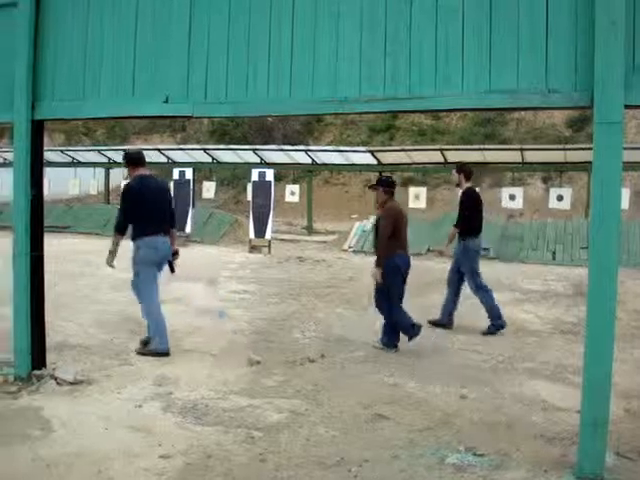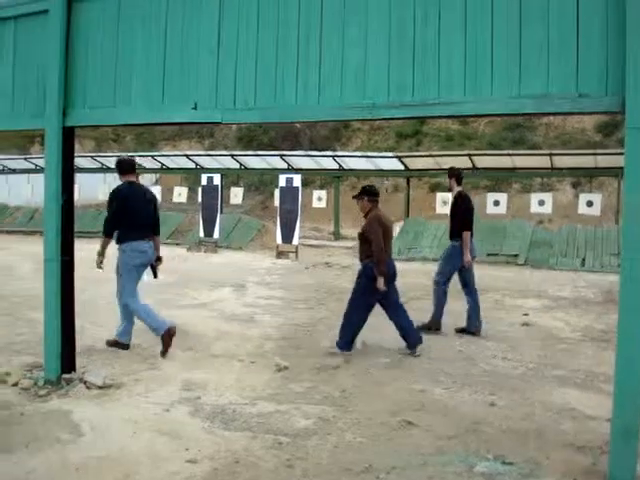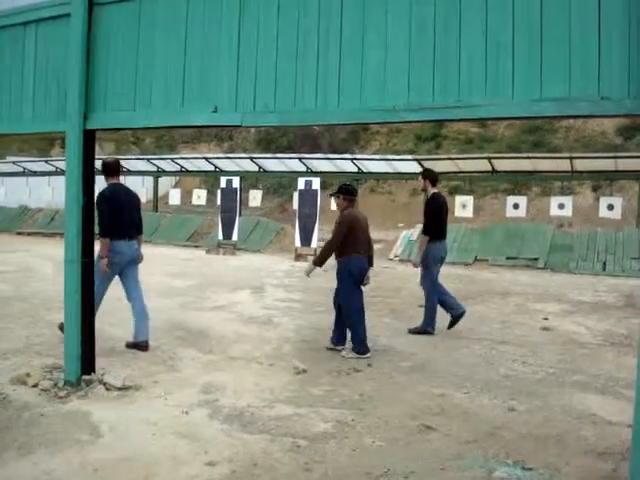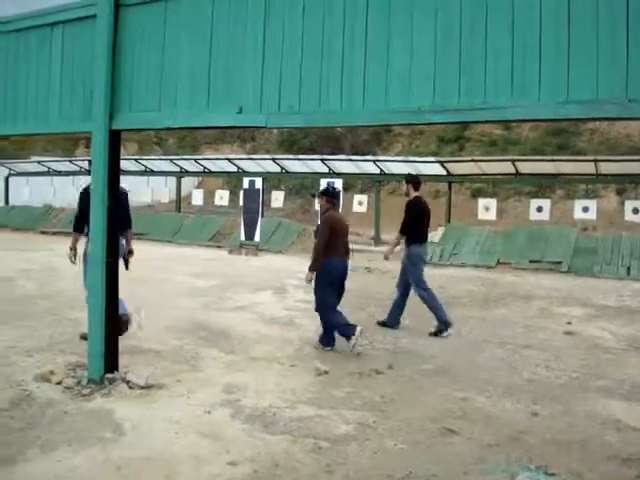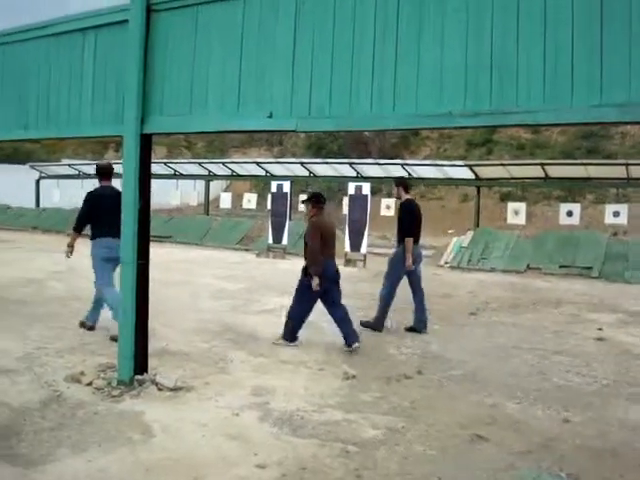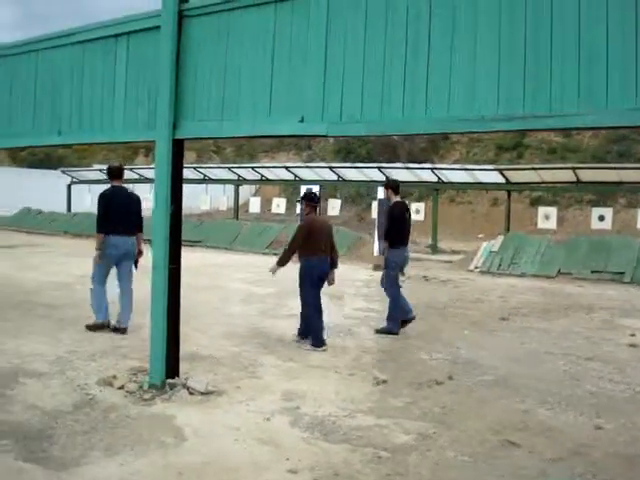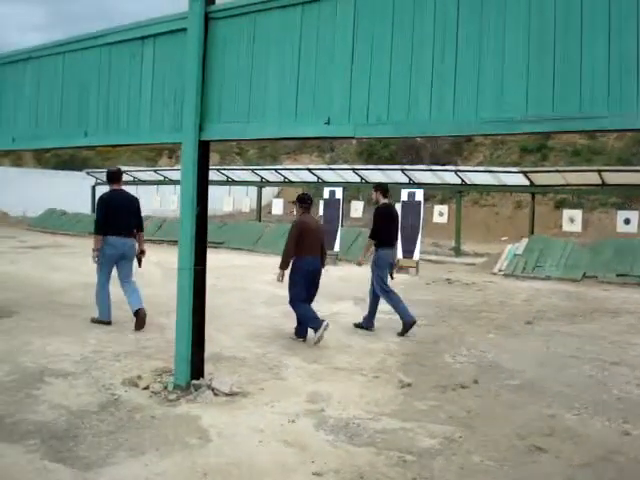
dt=0.4s
person 1, frame 1
left shoulder: (132, 187)
right shoulder: (162, 185)
left elbow: (123, 221)
right elbow: (171, 218)
left wrist: (112, 251)
right wrist: (173, 245)
left hip: (146, 244)
right hip: (163, 244)
left knee: (148, 296)
right knee: (139, 286)
left ankle: (161, 345)
right ankle: (154, 333)
person 1, frame 2
left shoulder: (118, 193)
right shoulder: (149, 194)
left elbow: (110, 225)
right elbow: (155, 226)
left wrist: (101, 252)
right wrist: (156, 252)
left hip: (130, 249)
right hip: (147, 248)
left knee: (128, 299)
right knee: (127, 294)
left ankle: (164, 329)
right ankle: (123, 338)
person 1, frame 3
left shoulder: (105, 195)
right shoulder: (133, 195)
left elbow: (105, 228)
left wrist: (103, 256)
right wrist: (137, 250)
left hip: (115, 248)
right hip: (131, 248)
left knee: (94, 292)
right knee: (135, 294)
right ankle: (141, 338)
person 1, frame 4
left shoulder: (88, 192)
right shoulder: (121, 193)
left elbow: (80, 221)
right elbow: (126, 221)
left wrist: (73, 246)
right wrist: (128, 244)
right hip: (116, 244)
right ankle: (122, 314)
person 1, frame 5
left shoulder: (93, 195)
right shoulder: (122, 196)
left elbow: (81, 221)
left wrist: (71, 244)
left hip: (102, 245)
right hip: (119, 244)
left knee: (106, 287)
right knee: (103, 284)
right ankle: (90, 320)
person 1, frame 6
left shoulder: (106, 195)
right shoulder: (134, 197)
left elbow: (101, 224)
right elbow: (139, 225)
left wrist: (98, 248)
right wrist: (139, 246)
left hip: (112, 242)
right hip: (130, 243)
left knee: (98, 280)
right knee: (126, 285)
left ankle: (101, 320)
right ankle: (122, 324)
person 1, frame 7
left shoulder: (104, 198)
right shoulder: (133, 199)
left elbow: (99, 226)
right elbow: (139, 225)
left wrist: (96, 248)
right wrist: (141, 246)
left hip: (110, 243)
right hip: (128, 243)
left knee: (103, 281)
right knee: (127, 281)
left ankle: (104, 316)
right ankle: (138, 309)
person 2, frame 1
left shoulder: (388, 210)
right shoulder: (396, 209)
left elbow: (384, 240)
left wrist: (378, 266)
left hip: (392, 261)
right hip: (400, 259)
left knee: (384, 302)
right knee: (389, 301)
left ankle: (412, 330)
right ankle: (389, 341)
person 2, frame 2
left shoulder: (373, 219)
right shoulder: (382, 217)
left elbow: (378, 249)
left wrist: (379, 276)
left hip: (372, 269)
right hip: (387, 267)
left knee: (357, 308)
right knee: (394, 307)
left ankle: (344, 345)
right ankle: (413, 343)
person 2, frame 3
left shoulder: (346, 216)
right shoulder: (361, 216)
left elbow: (332, 244)
right elbow: (369, 244)
left wrist: (314, 264)
right wrist: (368, 268)
left hip: (349, 265)
right hip: (360, 264)
left knee: (352, 307)
right knee: (341, 303)
left ankle: (361, 349)
right ankle: (338, 341)
person 2, frame 4
left shoulder: (327, 218)
right shoulder: (341, 219)
left elbow: (320, 246)
left wrist: (311, 270)
left hip: (328, 265)
right hip: (340, 264)
left knee: (325, 306)
right knee: (326, 304)
left ankle: (351, 331)
right ankle: (327, 341)
person 2, frame 5
left shoulder: (314, 223)
right shoulder: (329, 223)
left elbow: (314, 251)
left wrist: (315, 275)
left hip: (316, 270)
right hip: (331, 268)
left knee: (300, 305)
right knee: (335, 306)
left ankle: (289, 337)
right ankle: (352, 340)
person 2, frame 6
left shoulder: (307, 222)
right shoulder: (326, 223)
left elbow: (293, 245)
right elbow: (333, 248)
left wrist: (279, 264)
right wrist: (332, 270)
left hip: (310, 265)
right hip: (325, 264)
left knee: (311, 303)
right knee: (312, 301)
left ankle: (318, 342)
right ankle: (304, 333)
person 2, frame 7
left shoulder: (299, 222)
right shoulder: (318, 224)
left elbow: (289, 247)
right elbow: (323, 249)
left wrist: (282, 268)
right wrist: (320, 267)
left hip: (301, 264)
right hip: (315, 264)
left knee: (296, 301)
right knee: (305, 299)
left ankle: (318, 324)
right ankle: (300, 333)
person 3, frame 1
left shoulder: (467, 195)
right shoulder: (472, 194)
left elbow: (460, 223)
left wrist: (447, 245)
left hip: (467, 244)
right hip: (467, 243)
left knee: (476, 284)
right knee: (454, 281)
left ankle: (497, 321)
right ankle: (445, 319)
person 3, frame 2
left shoulder: (460, 199)
right shoulder: (464, 198)
left elbow: (465, 227)
left wrist: (466, 252)
left hip: (458, 246)
right hip: (464, 247)
left knee: (440, 282)
right knee: (469, 286)
left ankle: (435, 322)
right ankle: (474, 326)
person 3, frame 3
left shoulder: (432, 201)
right shoulder: (441, 199)
left elbow: (427, 230)
left wrist: (418, 255)
left hip: (433, 248)
right hip: (441, 246)
left knee: (429, 286)
right knee: (431, 283)
left ankle: (427, 326)
right ankle: (456, 309)
person 3, frame 4
left shoulder: (412, 204)
right shoulder: (424, 204)
left elbow: (405, 229)
left wrist: (391, 249)
left hip: (413, 250)
right hip: (419, 248)
left knee: (421, 288)
right knee: (403, 286)
left ankle: (444, 322)
right ankle: (392, 320)
person 3, frame 5
left shoulder: (405, 206)
right shoulder: (415, 205)
left elbow: (408, 233)
left wrist: (408, 256)
left hip: (405, 251)
right hip: (416, 250)
left knee: (389, 285)
right knee: (416, 288)
left ankle: (378, 322)
right ankle: (420, 324)
person 3, frame 6
left shoulder: (393, 209)
right shoulder: (405, 207)
left elbow: (388, 235)
left wrist: (381, 257)
left hip: (395, 252)
right hip: (403, 251)
left knee: (391, 288)
right knee: (389, 284)
left ankle: (393, 326)
right ankle: (406, 314)
person 3, frame 7
left shoulder: (380, 210)
right shoulder: (393, 210)
left elbow: (374, 234)
left wrist: (364, 255)
left hip: (381, 253)
right hip: (390, 252)
left knee: (382, 289)
right knee: (376, 288)
left ankle: (407, 318)
right ankle: (368, 322)
